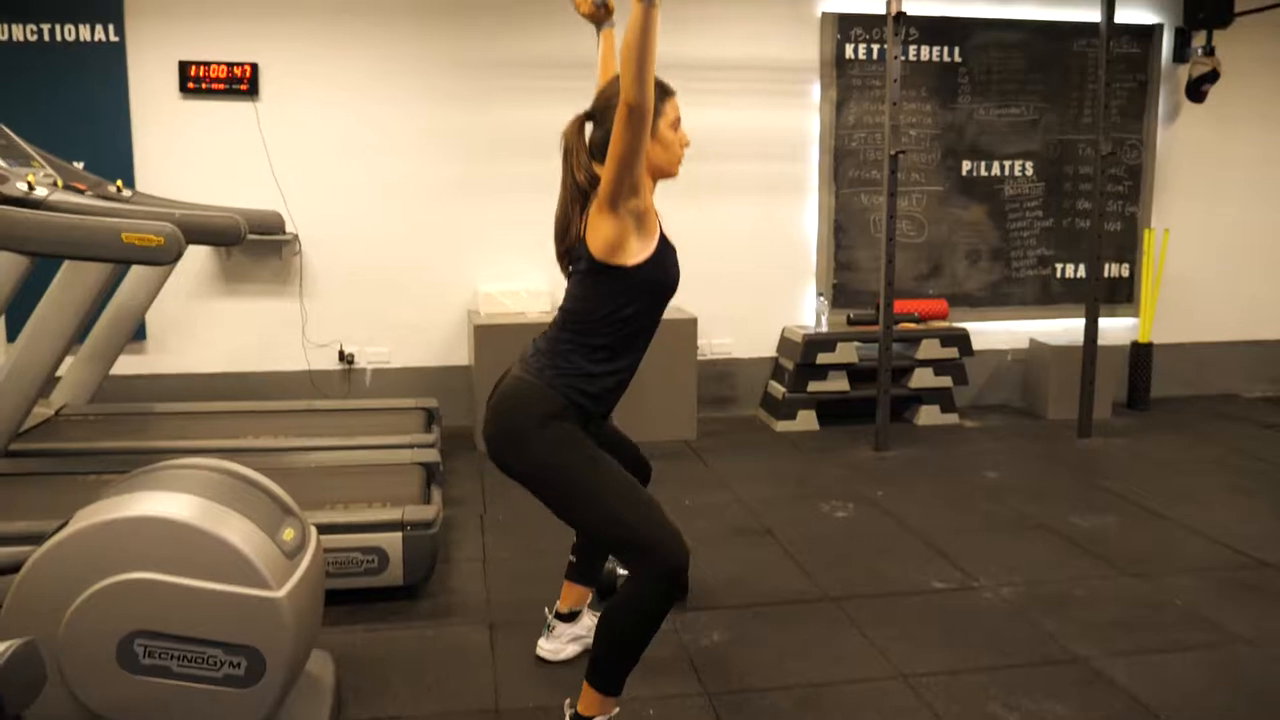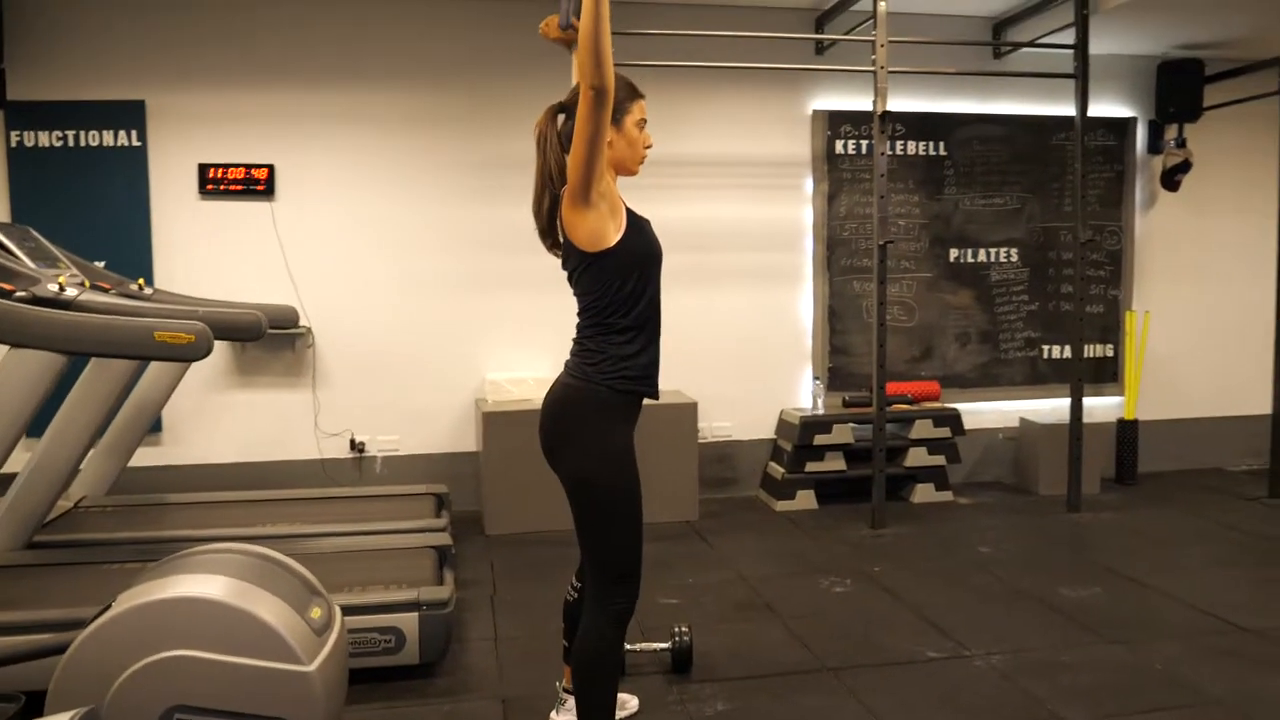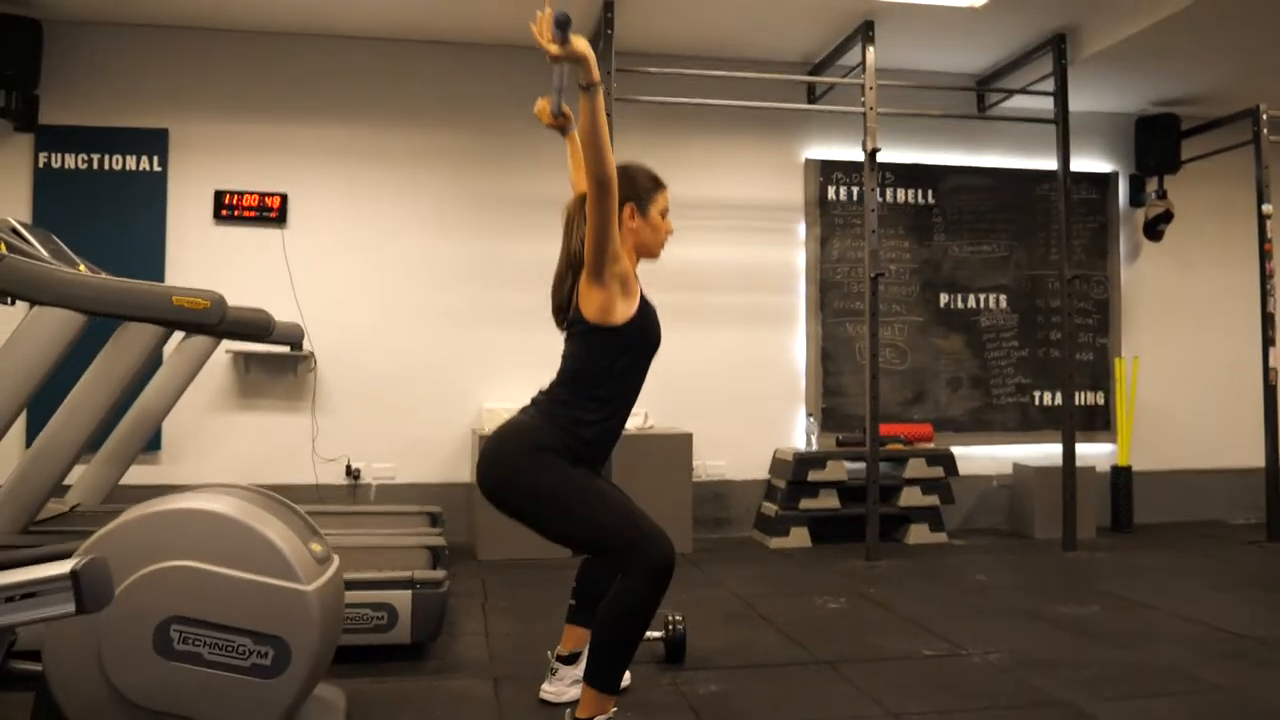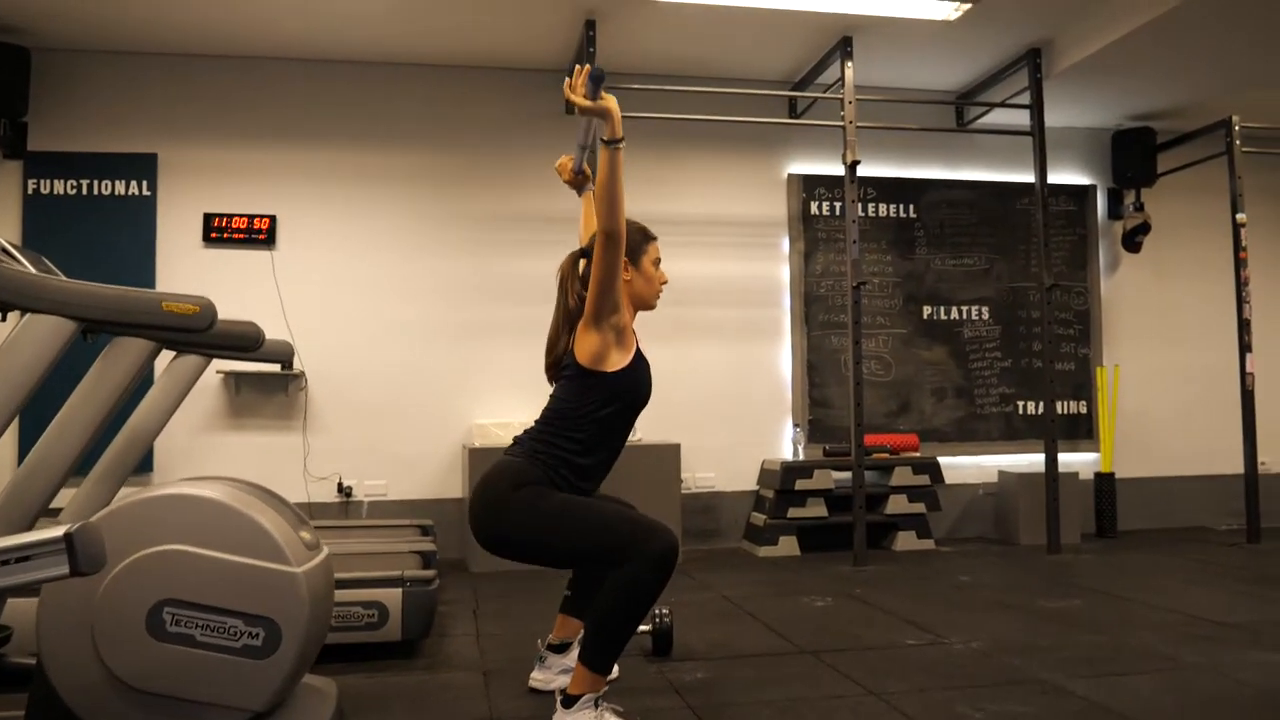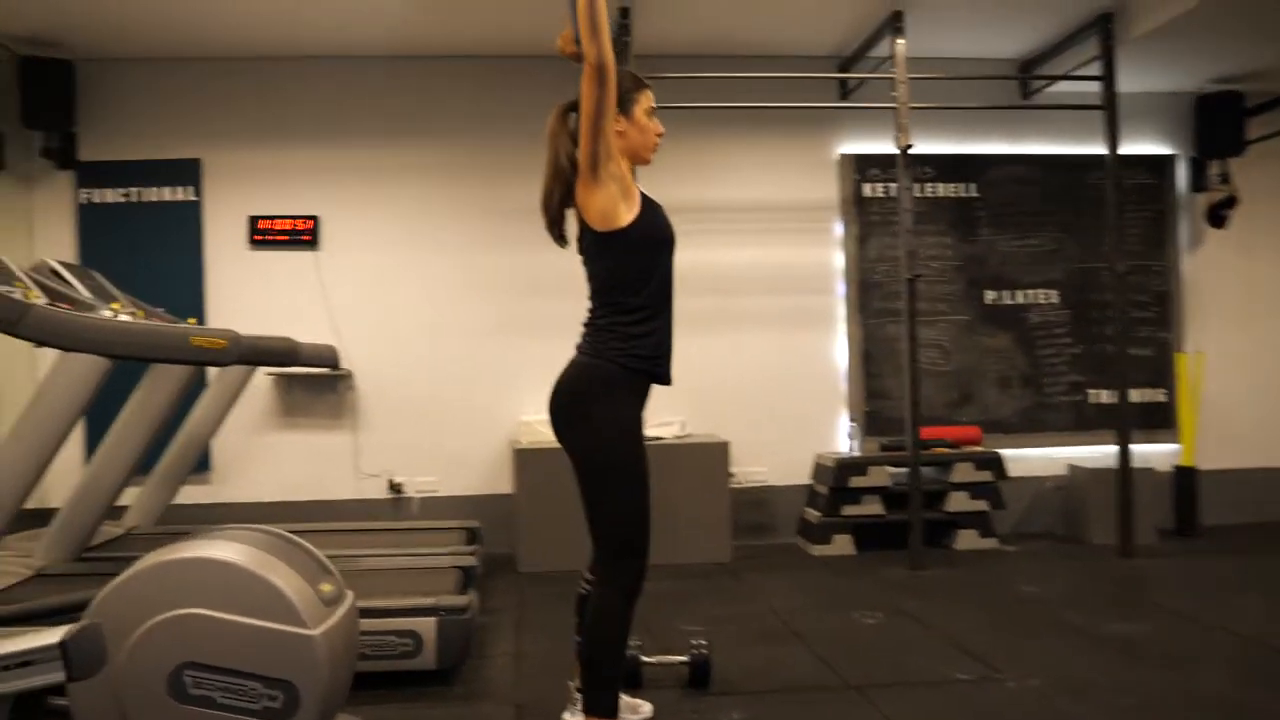
dt=1s
person 1, frame 1
left shoulder: (619, 193)
right shoulder: (622, 206)
left elbow: (616, 98)
right elbow: (630, 100)
left hip: (545, 406)
right hip: (535, 421)
left knee: (629, 475)
right knee: (662, 557)
left ankle: (567, 619)
person 1, frame 2
left shoulder: (595, 196)
right shoulder: (587, 198)
left elbow: (594, 92)
right elbow: (596, 90)
left hip: (592, 408)
right hip: (592, 415)
left knee: (600, 569)
right knee: (614, 587)
person 1, frame 3
left shoulder: (609, 275)
right shoulder: (611, 278)
left elbow: (591, 182)
right elbow: (599, 184)
left wrist: (569, 130)
right wrist: (586, 79)
left hip: (536, 452)
right hip: (525, 461)
left knee: (616, 532)
right knee: (649, 554)
left ankle: (569, 662)
person 1, frame 4
left shoulder: (605, 323)
right shoulder: (607, 327)
left elbow: (597, 238)
right elbow: (610, 236)
left wrist: (583, 188)
right wrist: (611, 133)
left hip: (525, 492)
right hip: (513, 501)
left knee: (618, 529)
right knee: (652, 547)
left ankle: (557, 654)
person 1, frame 5
left shoulder: (612, 187)
right shoulder: (605, 181)
left elbow: (601, 75)
right elbow: (601, 69)
left hip: (604, 390)
right hip: (602, 393)
left knee: (615, 556)
right knee: (622, 563)
